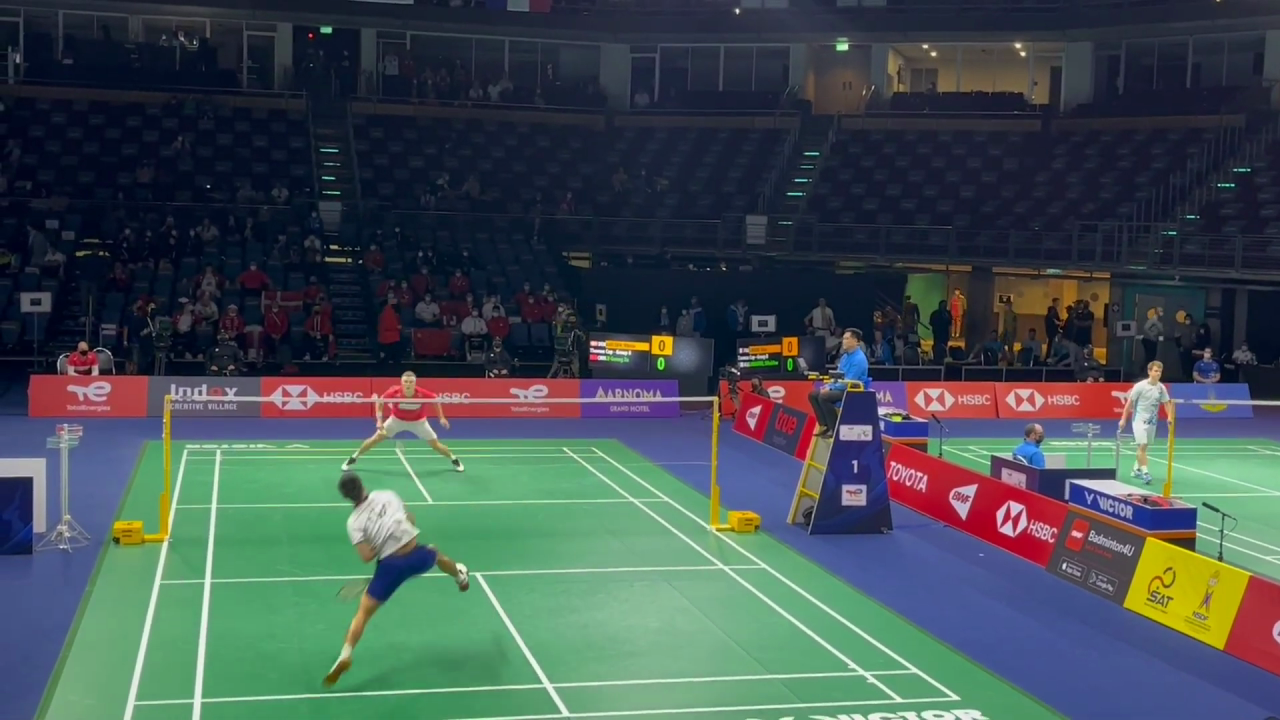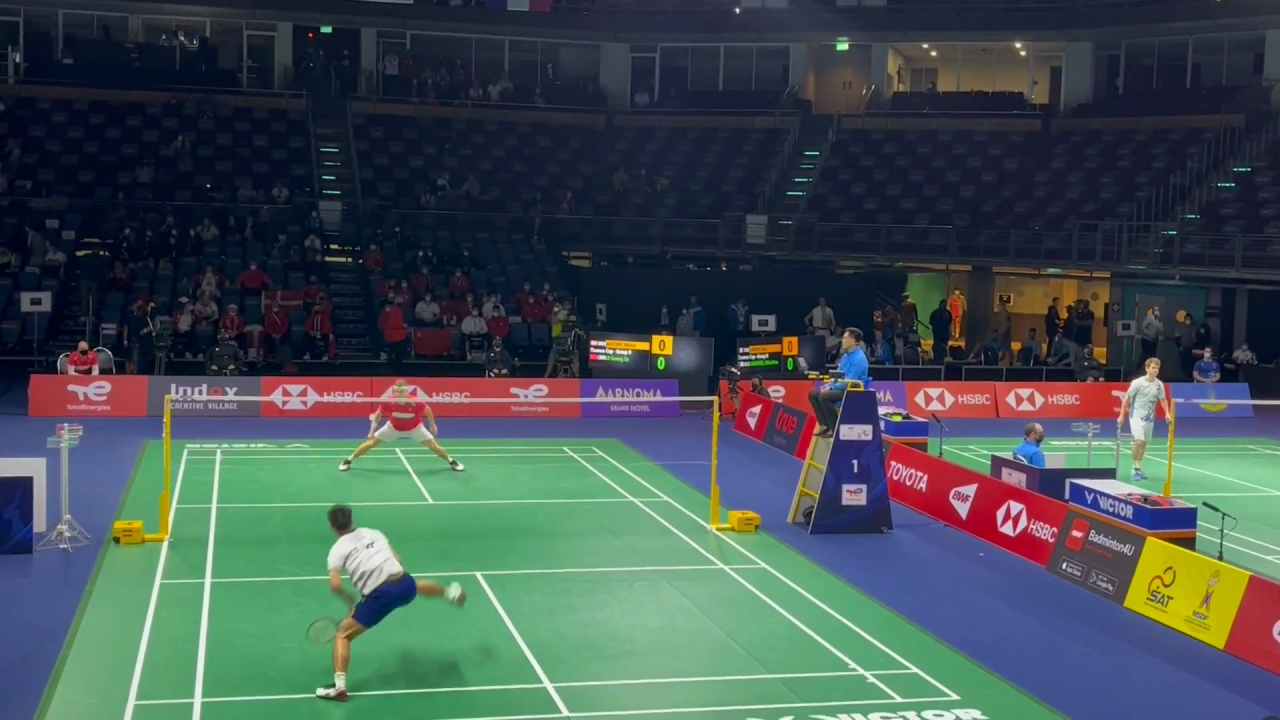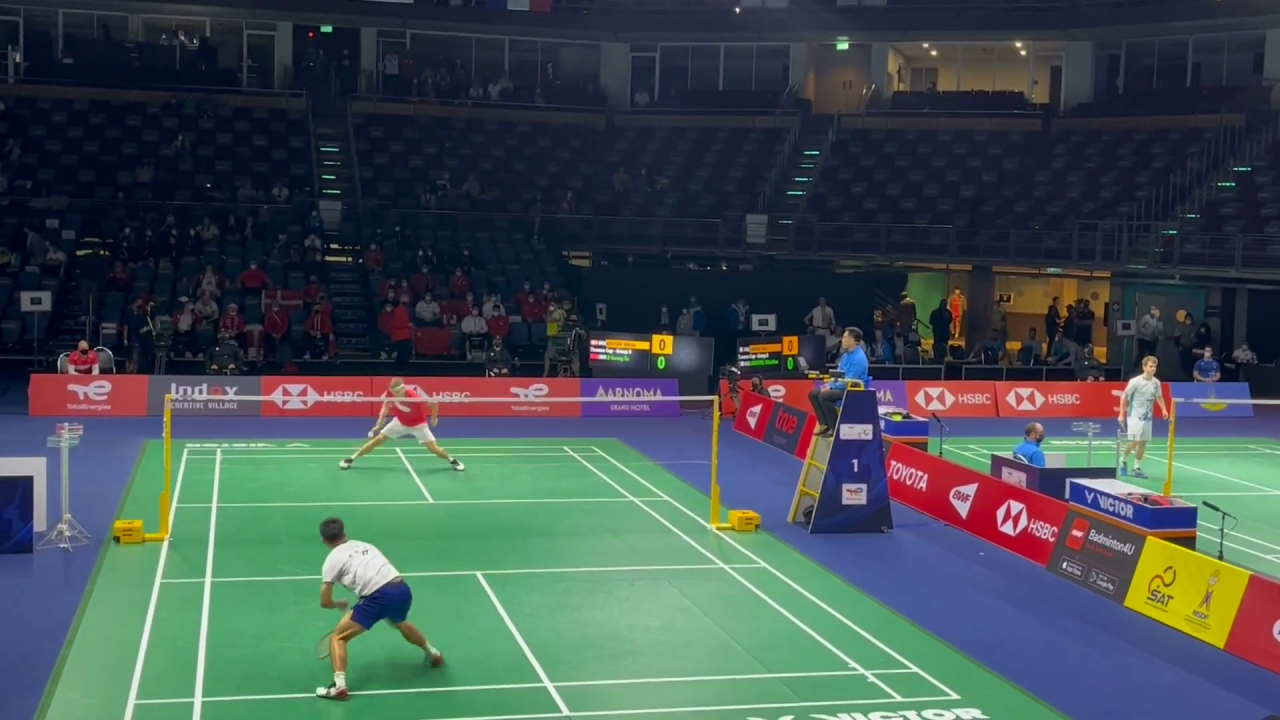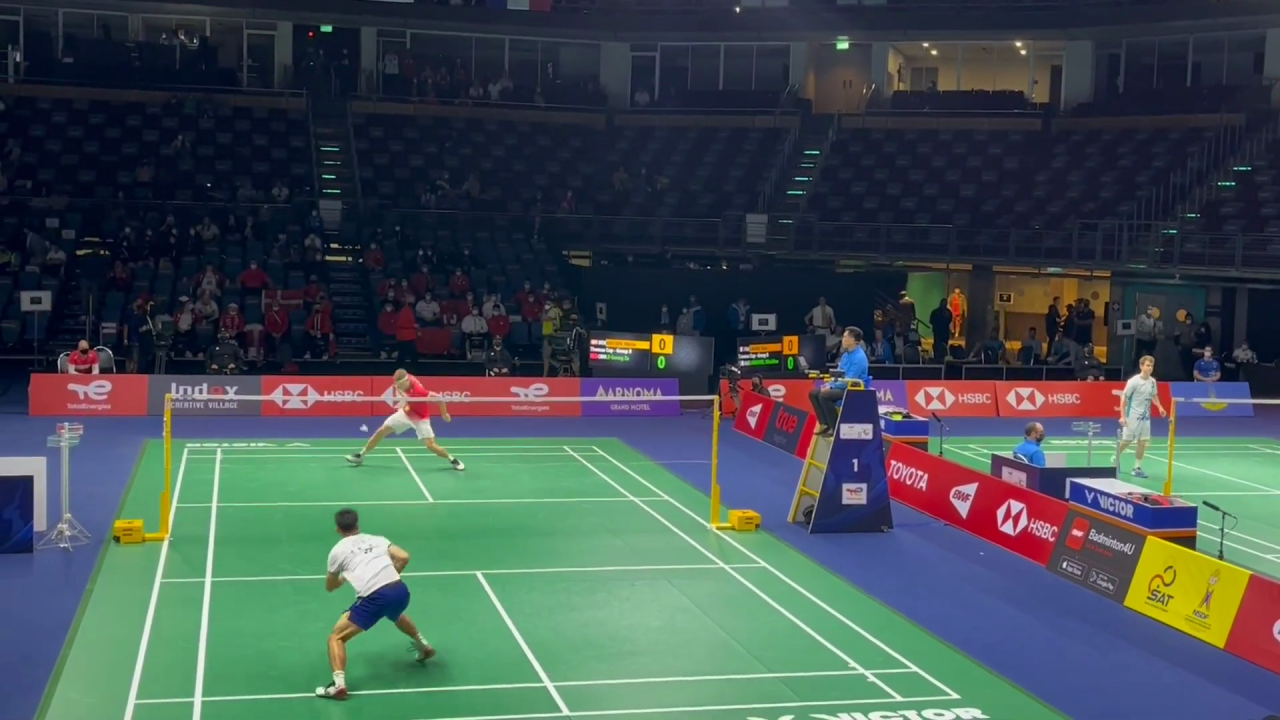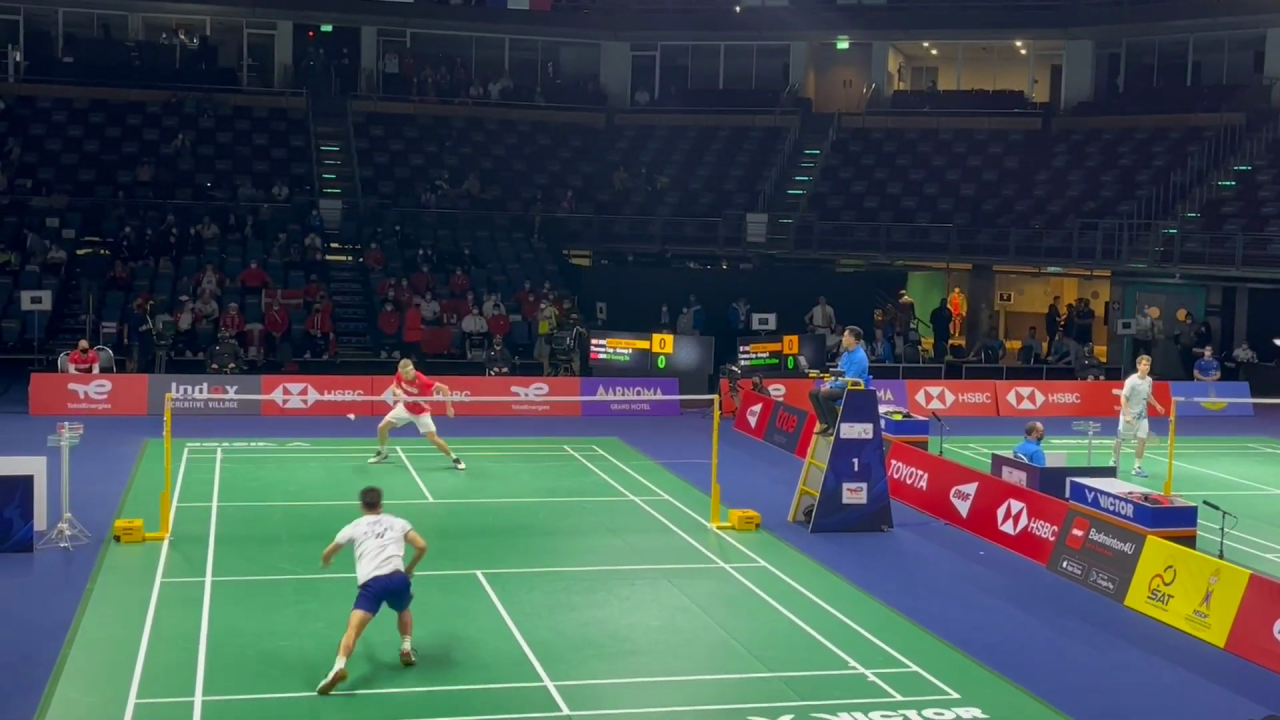
dt=0.1s
person 1, frame 1
left shoulder: (354, 521)
right shoulder: (387, 496)
left elbow: (366, 556)
right elbow: (411, 520)
left hip: (391, 566)
right hip: (416, 556)
left knee: (363, 613)
right knee: (434, 554)
left ankle: (344, 659)
right ankle: (460, 575)
person 1, frame 2
left shoulder: (336, 550)
right shoulder: (375, 535)
left elbow: (335, 586)
left wrist: (347, 598)
left hip: (381, 595)
right hip: (404, 585)
left knee: (343, 636)
right knee: (418, 587)
left ankle: (339, 686)
right ankle: (452, 594)
person 1, frame 3
left shoulder: (331, 560)
right shoulder: (365, 547)
left elbow: (325, 601)
left wrist: (340, 605)
left hip: (377, 598)
right hip: (402, 590)
left knee: (338, 637)
right knee: (400, 624)
left ankle: (340, 686)
right ankle: (432, 653)
person 1, frame 4
left shoulder: (337, 551)
right shoulder: (377, 540)
left elbow: (330, 585)
right elbow: (404, 557)
left wrist: (344, 577)
left hip: (375, 598)
right hip: (400, 591)
left knee: (336, 638)
right knee: (397, 616)
left ankle: (339, 685)
right ankle: (423, 646)
person 1, frame 5
left shoulder: (353, 527)
right shoulder: (397, 522)
left elbow: (327, 555)
right elbow: (420, 545)
left wrist: (325, 565)
right wrist: (410, 569)
left hip: (372, 583)
right hip: (398, 580)
left knee: (353, 631)
right knee: (404, 612)
left ankle: (338, 669)
right ankle: (407, 649)
